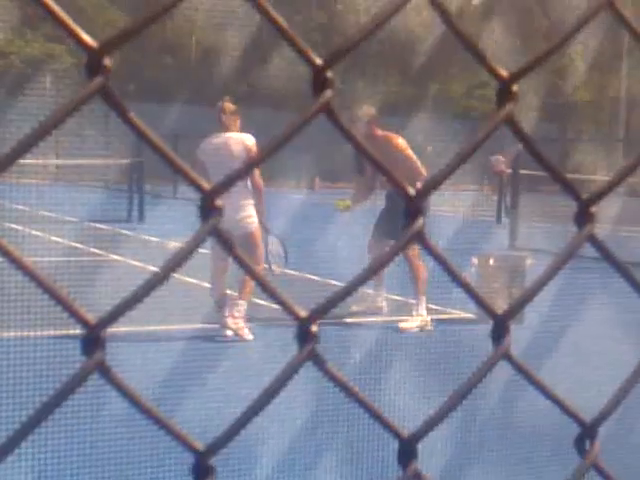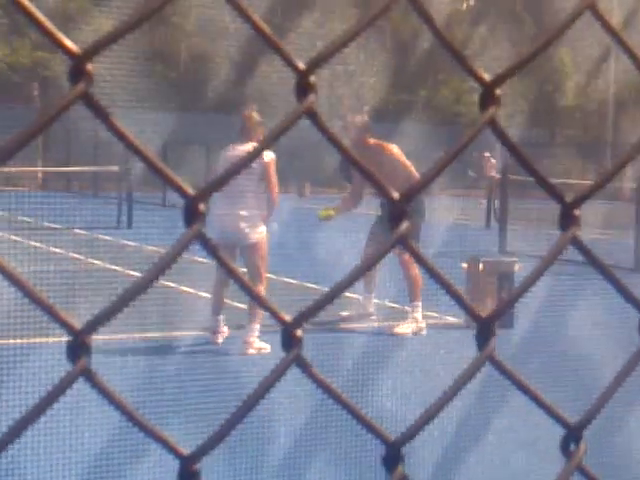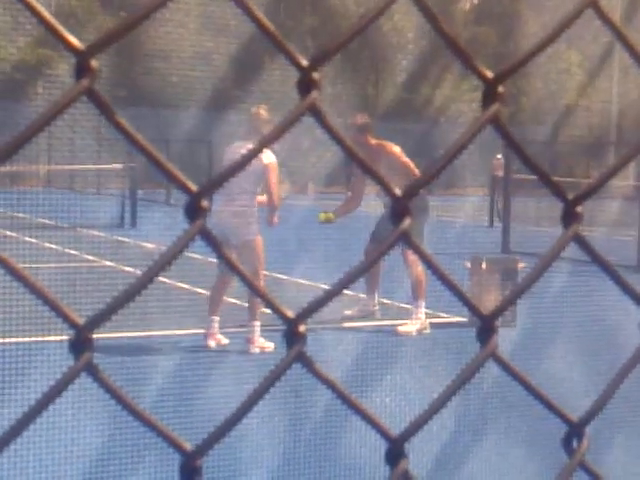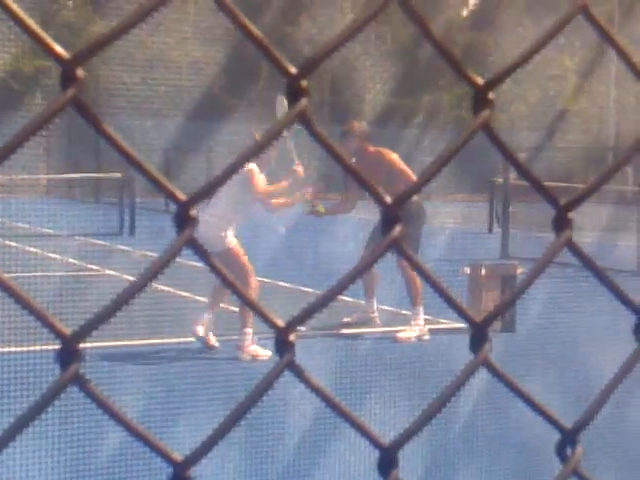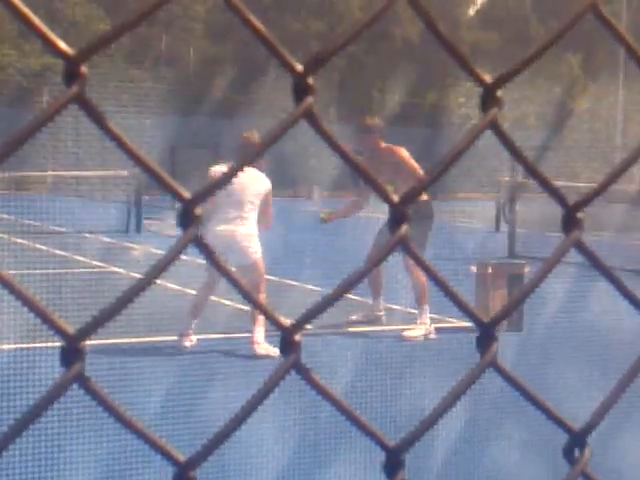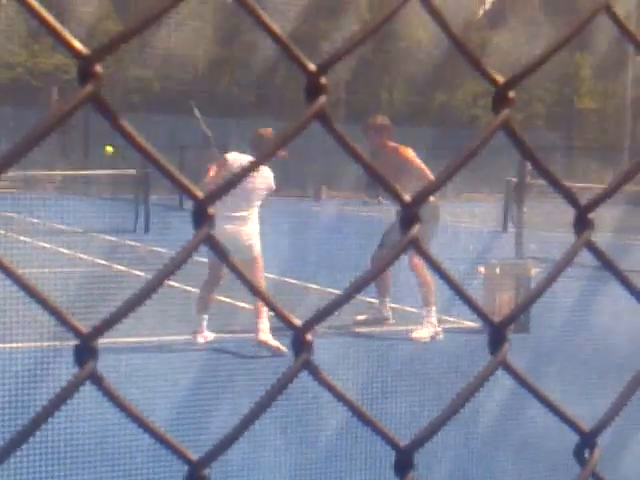
dt=0.7s
person 1, frame 1
left shoulder: (205, 145)
right shoulder: (246, 140)
right elbow: (257, 182)
right wrist: (259, 206)
right hip: (241, 209)
left knee: (219, 268)
right knee: (256, 263)
left ankle: (224, 321)
right ankle: (237, 314)
person 1, frame 2
left shoulder: (226, 153)
right shoulder: (265, 154)
left elbow: (218, 189)
right elbow: (272, 195)
right wrist: (267, 215)
left hip: (221, 218)
right hip: (249, 221)
left knee: (222, 276)
right knee: (257, 281)
left ankle: (218, 329)
right ankle: (251, 339)
person 1, frame 3
left shoulder: (232, 149)
right shoulder: (266, 157)
right elbow: (272, 197)
right wrist: (273, 216)
left hip: (220, 215)
right hip: (243, 219)
left knee: (224, 275)
right knee: (256, 278)
left ankle: (212, 331)
right ankle: (255, 338)
person 1, frame 4
left shoulder: (254, 172)
right shoulder: (251, 169)
left elbow: (267, 202)
right elbow: (261, 194)
left wrist: (295, 198)
right wrist: (291, 181)
left hip: (207, 228)
right hip: (217, 230)
right knee: (249, 282)
left ankle: (204, 324)
right ankle: (246, 345)
person 1, frame 5
left shoulder: (217, 172)
right shoulder: (264, 181)
left elbow: (207, 211)
right elbow: (265, 221)
left hip: (217, 237)
right hip: (245, 240)
left knee: (209, 284)
right knee: (258, 291)
left ankle: (188, 332)
right ankle: (259, 341)
person 1, frame 6
left shoulder: (230, 159)
right shoulder: (268, 177)
left elbow: (209, 188)
left wrist: (212, 170)
left hip: (218, 231)
right hip: (246, 237)
left knee: (213, 279)
right knee: (259, 288)
left ankle: (202, 329)
right ankle: (264, 333)
person 2, frame 1
left shoulder: (393, 141)
right shoulder: (369, 149)
left elbow: (421, 174)
right elbow: (368, 186)
right wrist: (351, 201)
right hip: (393, 200)
left knee: (410, 252)
right knee: (375, 248)
left ankle: (422, 313)
right ankle: (377, 300)
person 2, frame 2
left shoulder: (386, 150)
right shoulder: (359, 159)
left elbow: (415, 179)
right elbow: (354, 197)
right wrist: (333, 211)
left hip: (408, 206)
right hip: (389, 207)
left knee: (405, 257)
right knee: (368, 254)
left ankle: (416, 318)
right ankle: (368, 307)
person 2, frame 3
left shoulder: (387, 150)
left elbow: (417, 178)
right elbow: (355, 199)
right wrist: (332, 214)
left hip: (413, 205)
right hip: (393, 207)
left knee: (410, 255)
right knee: (371, 251)
left ankle: (420, 317)
right ankle: (370, 304)
person 2, frame 4
left shoulder: (385, 157)
right shoulder: (356, 168)
left elbow: (414, 184)
right elbow: (348, 204)
left wrist: (394, 199)
right wrist: (323, 210)
left hip: (409, 211)
left knee: (404, 262)
left ankle: (418, 323)
right ankle: (370, 312)
person 2, frame 5
left shoulder: (396, 153)
right shoulder: (369, 164)
left elbow: (422, 180)
right elbow: (360, 203)
left wrist: (401, 194)
right wrist: (334, 215)
left hip: (419, 210)
left knee: (411, 261)
right knee: (373, 257)
left ankle: (425, 322)
right ankle: (376, 310)
person 2, frame 6
left shoulder: (402, 154)
right shoulder: (377, 160)
left elbow: (430, 182)
left wrist: (407, 194)
left hip: (424, 210)
left knee: (415, 261)
right knee: (378, 258)
left ankle: (431, 322)
right ankle: (383, 310)
